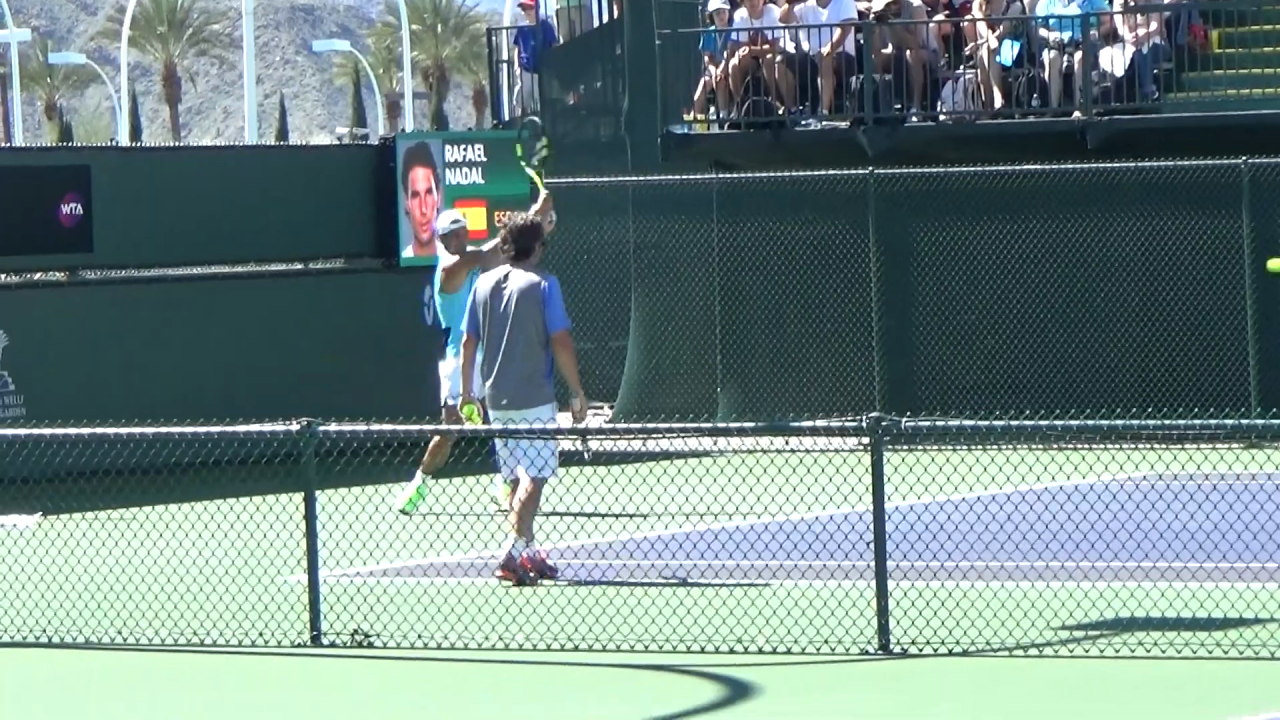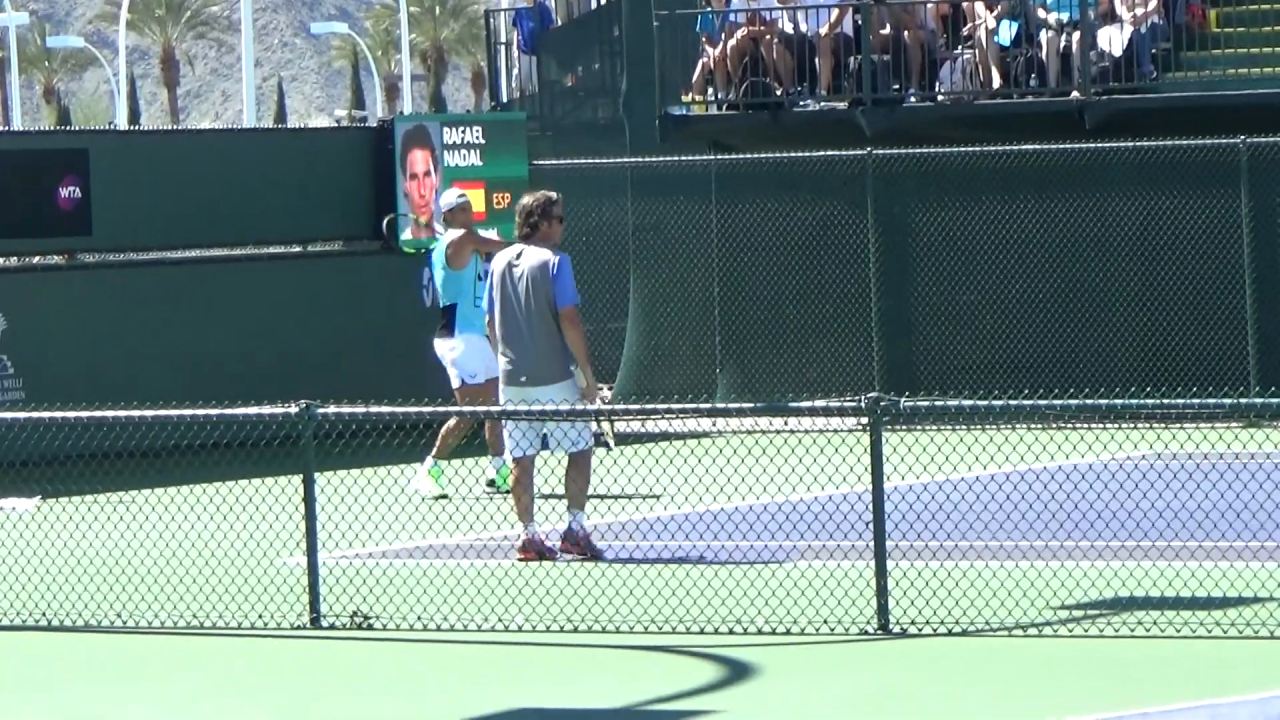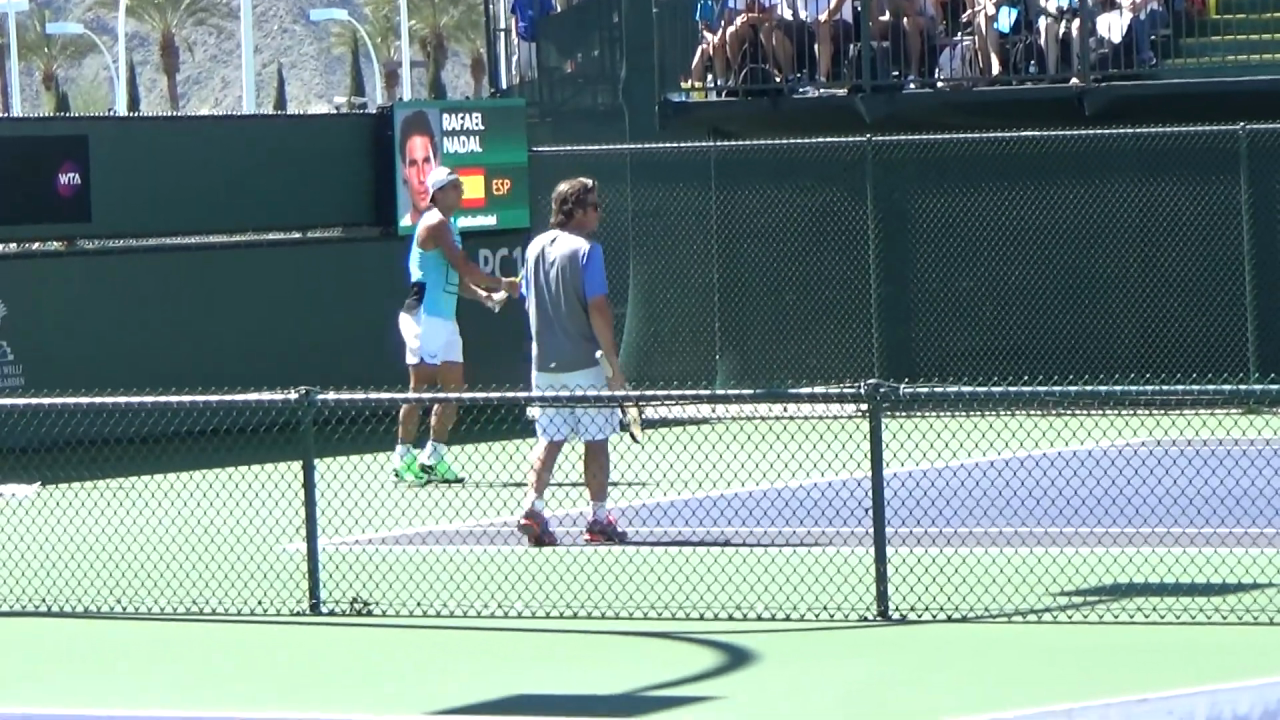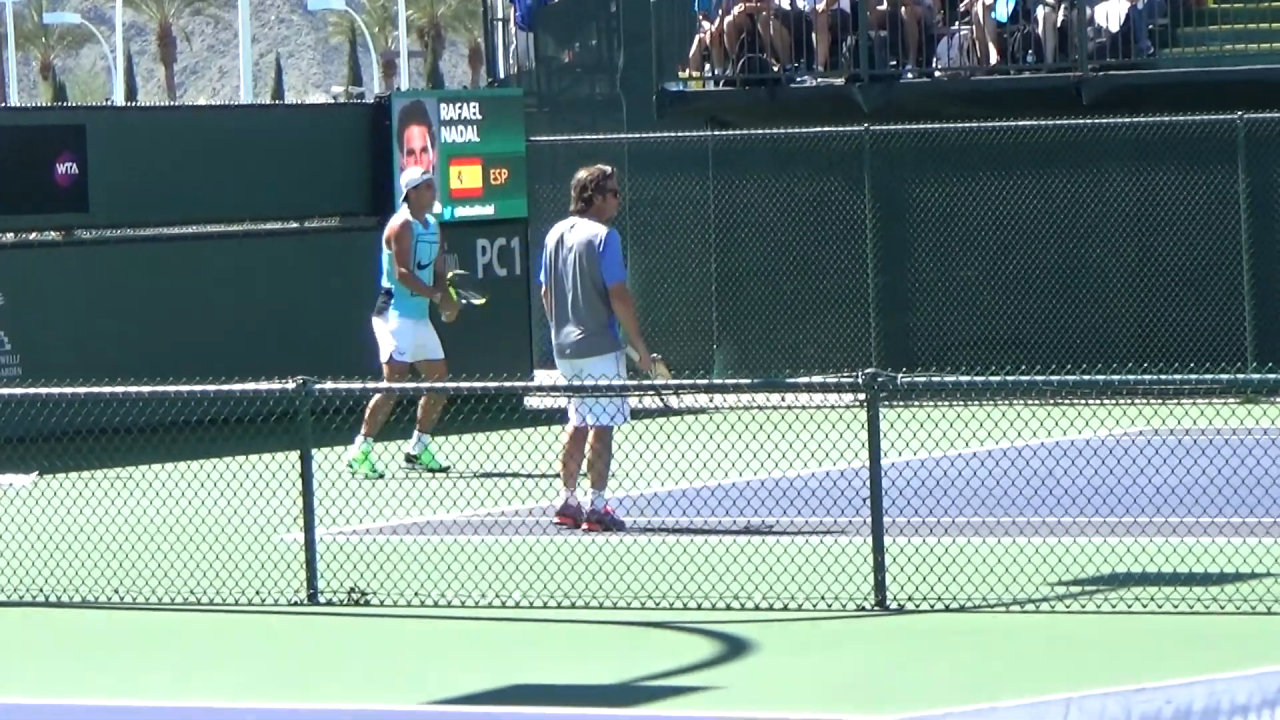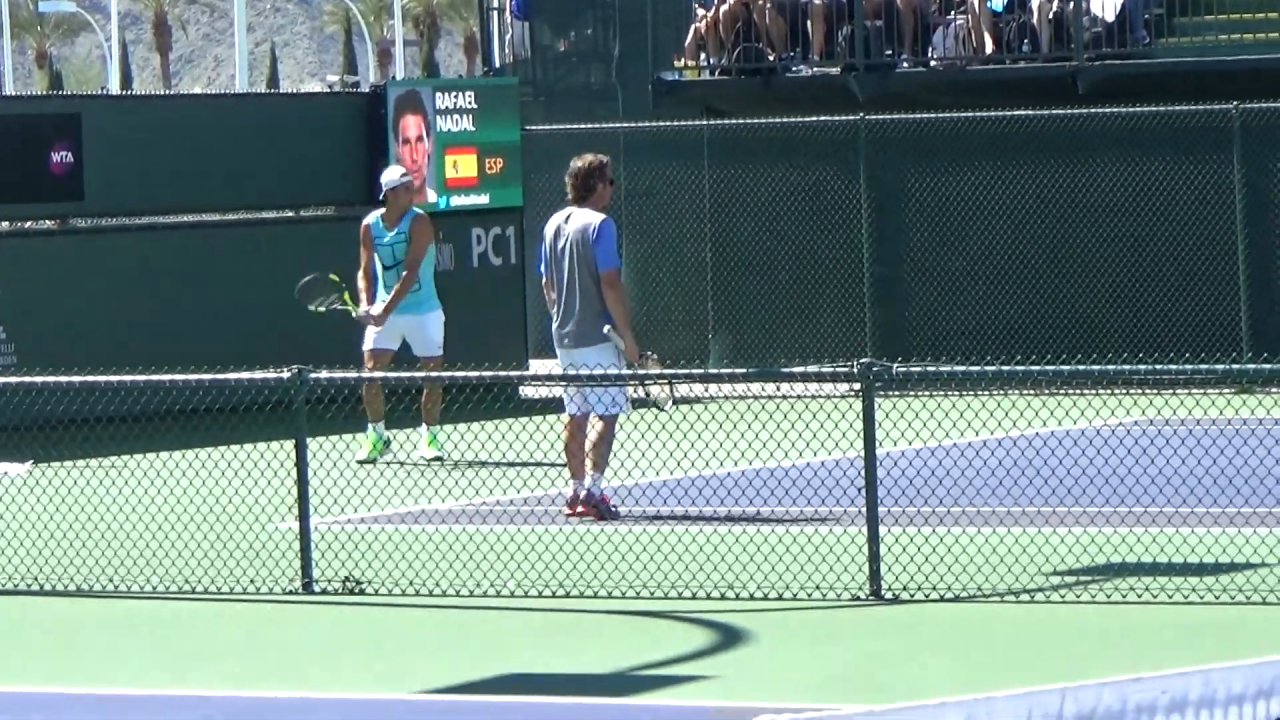
dt=0.4s
person 1, frame 1
left shoulder: (484, 283)
right shoulder: (543, 285)
left elbow: (468, 342)
right elbow: (561, 344)
left wrist: (467, 390)
right wrist: (577, 392)
left hip: (497, 400)
right hip: (534, 401)
left knee: (519, 478)
right knee: (532, 480)
left ankle: (527, 554)
right ankle: (513, 556)
person 1, frame 2
left shoulder: (499, 262)
right shoulder: (555, 261)
left elbow: (491, 322)
right elbow: (569, 320)
right wrist: (587, 371)
left hip: (512, 380)
right hip: (554, 379)
left knee: (522, 461)
right knee: (579, 450)
left ankle: (529, 537)
right ankle: (575, 529)
person 1, frame 3
left shoulder: (535, 247)
right shoulder: (586, 250)
right elbow: (598, 310)
right wrist: (613, 361)
left hip: (545, 364)
right hip: (585, 364)
left knee: (549, 439)
right knee: (596, 441)
left ankle: (533, 509)
right ankle: (599, 520)
person 1, frame 4
left shoulder: (555, 234)
right shoulder: (604, 236)
left elbow: (546, 292)
right elbow: (618, 296)
right wrist: (639, 345)
left hip: (565, 347)
right hip: (600, 348)
left knee: (577, 424)
right knee: (601, 429)
left ankle: (569, 502)
right ankle: (597, 510)
person 1, frame 5
left shoulder: (553, 224)
right shoulder: (599, 224)
left elbow: (547, 284)
right elbow: (610, 284)
right wrist: (628, 335)
left hip: (565, 336)
right hip: (597, 337)
left knee: (576, 416)
right knee: (605, 415)
left ankle: (578, 492)
right ankle: (592, 494)
person 2, frame 1
left shoulder: (470, 260)
right shoulder: (451, 266)
right elbow: (491, 253)
left wrist: (541, 221)
right wrist: (531, 218)
right hip: (460, 357)
right knee: (451, 428)
left ankle: (506, 487)
right ankle: (418, 487)
person 2, frame 2
left shoulder: (455, 245)
right shoulder: (461, 239)
left elbow: (483, 272)
right elbow: (501, 248)
left wrist: (486, 258)
right wrist: (489, 251)
left hip: (469, 337)
right hip: (459, 338)
left knee: (494, 404)
left ankle: (499, 472)
right ankle: (429, 469)
person 2, frame 3
left shoulder: (446, 224)
right shoulder: (436, 224)
right elbow: (463, 266)
left wrist: (487, 296)
right wrist: (501, 283)
left hip: (444, 319)
right hip: (425, 316)
left knee: (453, 389)
right knee: (421, 387)
left ankle: (432, 459)
right ankle: (403, 458)
person 2, frame 4
left shoulder: (433, 226)
right shoulder: (401, 225)
left elbow: (438, 271)
right elbow: (403, 274)
left wrist: (446, 299)
right wrist: (436, 296)
left hip: (421, 318)
right hip: (396, 317)
left knee: (440, 381)
right knee: (393, 384)
left ankle: (418, 449)
right ankle: (360, 450)
person 2, frame 5
left shoulder: (419, 221)
right shoulder: (369, 225)
left elbow: (410, 272)
right elbow: (365, 272)
left wrist: (387, 310)
right wrist: (366, 305)
left hip: (424, 310)
right hip: (383, 309)
right knee: (371, 373)
left ankle: (430, 438)
right ankle: (377, 437)
